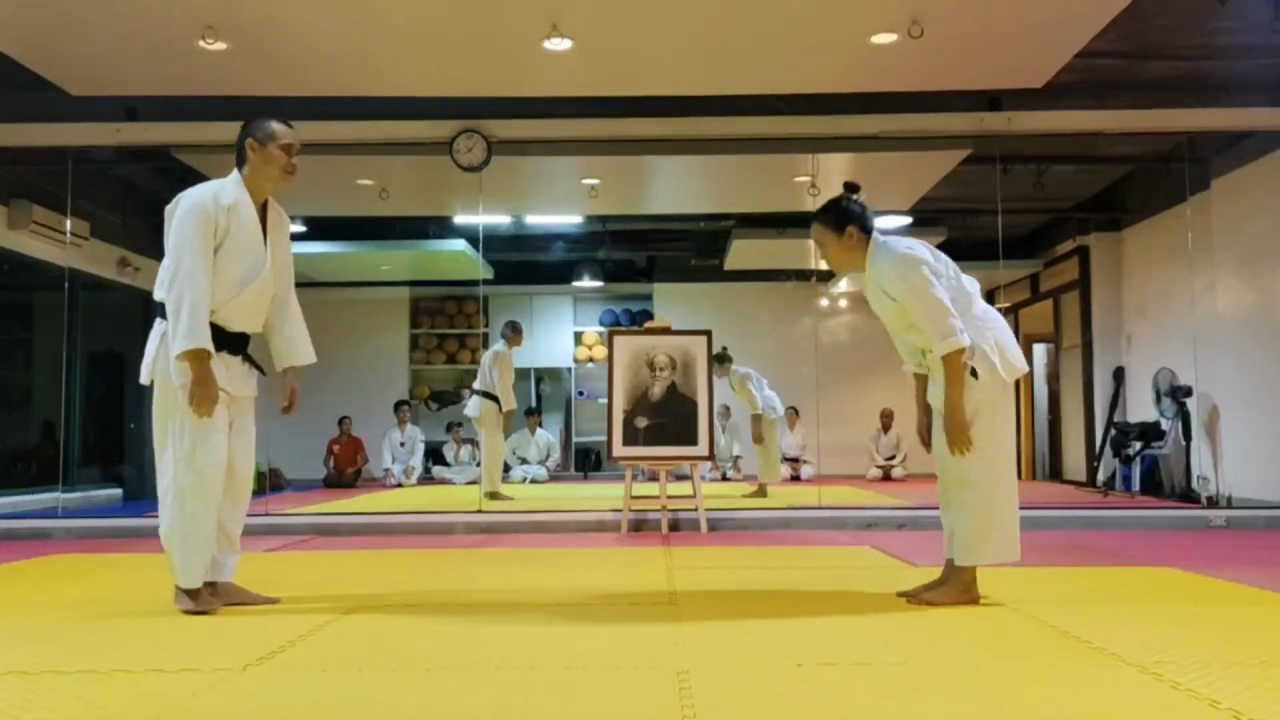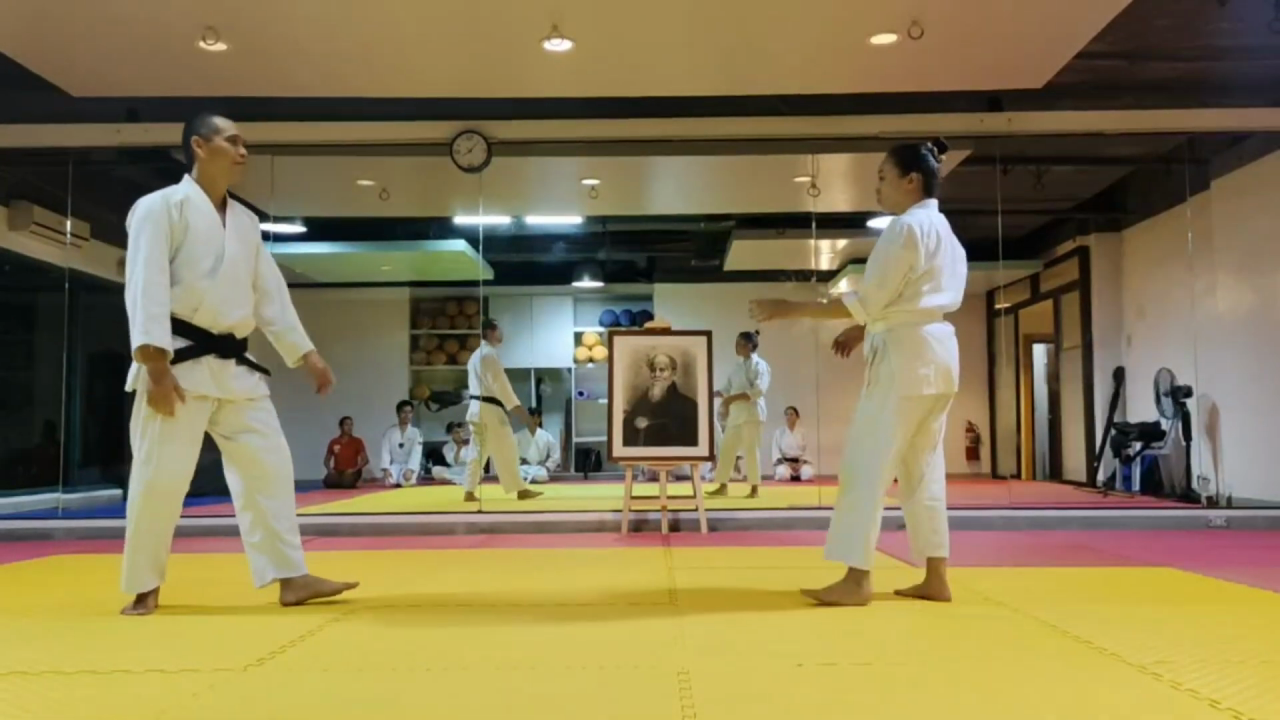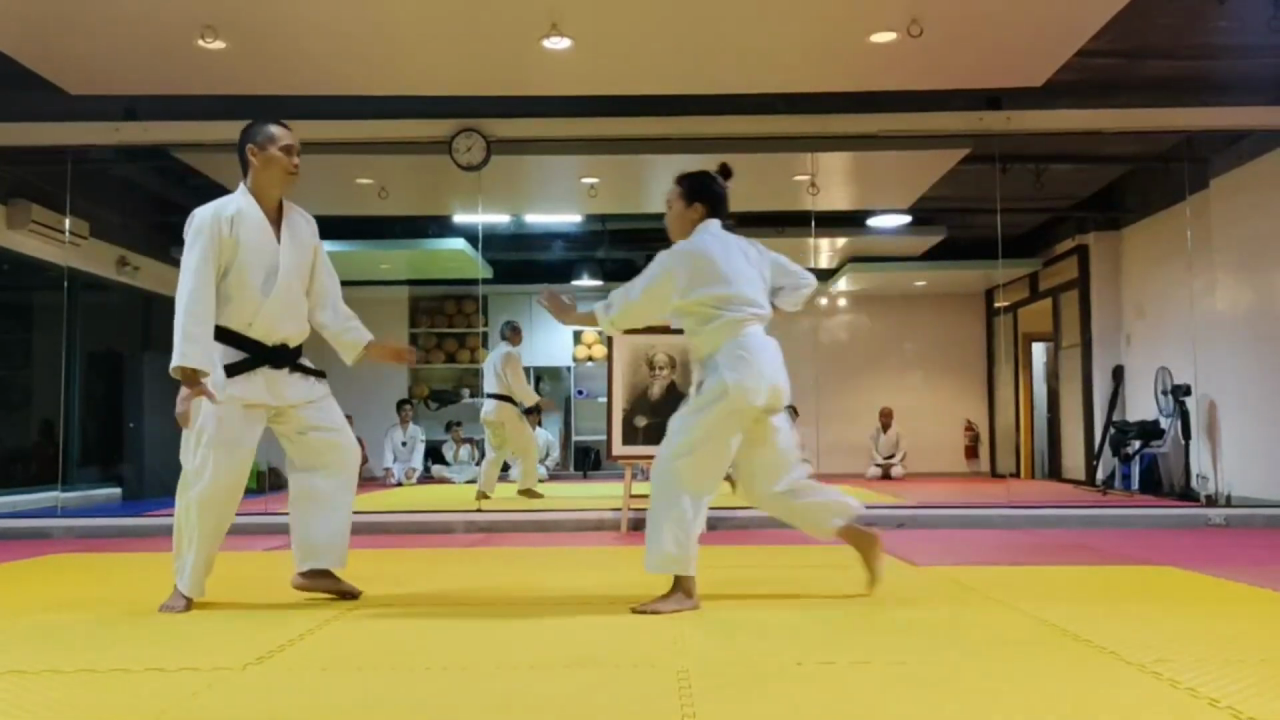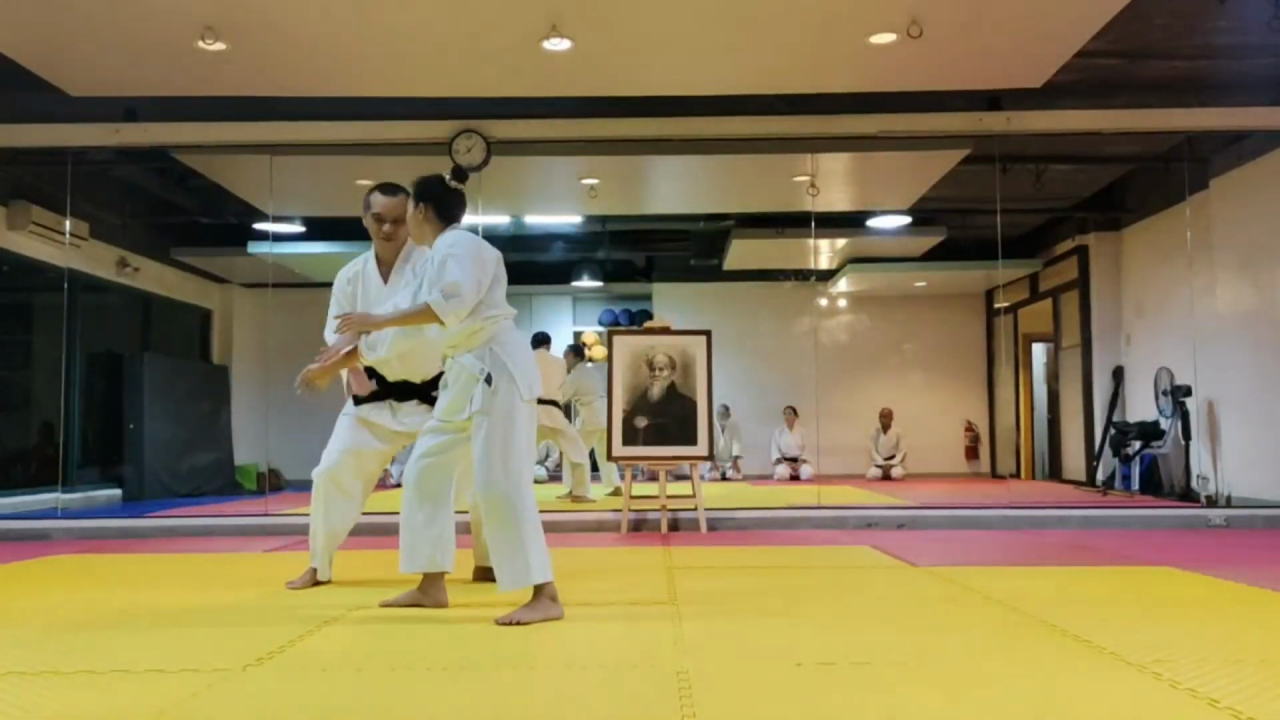
dt=1s
person 1, frame 1
left shoulder: (277, 219)
right shoulder: (202, 202)
left elbow: (282, 298)
right elbow: (187, 287)
left wrist: (290, 368)
right wrist: (199, 366)
left hip: (234, 355)
right hip: (189, 353)
left knee: (235, 471)
right knee: (196, 464)
left ankle: (218, 578)
right ankle: (188, 582)
person 1, frame 2
left shoulder: (245, 220)
right shoulder: (160, 207)
left elbow: (271, 293)
right elbow: (146, 289)
left wrist: (306, 354)
right wrist: (156, 363)
left hip: (235, 365)
right hip: (181, 361)
left knee: (268, 465)
right knee: (160, 476)
left ankle: (291, 578)
right ankle: (144, 587)
person 1, frame 3
left shoulder: (303, 225)
right shoulder: (215, 218)
left elbow: (324, 298)
right elbow: (193, 299)
left wrist: (368, 346)
right wrist: (190, 374)
left hip: (291, 369)
right hip: (234, 369)
left knee: (335, 453)
right knee: (211, 477)
left ankle: (316, 566)
right ankle: (186, 585)
person 1, frame 4
right shoulder: (351, 276)
right elbow: (337, 337)
right wrist: (352, 371)
left hip: (433, 395)
right hip: (376, 397)
right knee: (334, 473)
right ankle: (319, 566)
person 2, frame 1
left shoulder: (898, 261)
right shoulder: (874, 275)
left elbow: (948, 335)
right elbow: (915, 347)
left wrist: (953, 409)
right wrist: (925, 410)
left hip: (979, 354)
right hip: (960, 357)
left knee: (974, 468)
right knee: (954, 468)
left ankle: (964, 581)
right ankle: (955, 572)
person 2, frame 2
left shoulder: (906, 228)
right shoulder: (943, 231)
left elbow: (866, 301)
left wrist: (791, 309)
right wrist: (864, 330)
left hip: (906, 356)
right hip: (934, 353)
left knee: (866, 466)
right knee: (922, 467)
left ankle: (856, 578)
right ankle: (935, 577)
person 2, frame 3
left shoulder: (683, 256)
right shoulder: (745, 248)
left elbow: (626, 307)
right elbow: (802, 284)
left wrist: (569, 315)
left hip: (733, 369)
right hip: (760, 363)
left knee: (677, 471)
right knee: (773, 477)
left ankle: (682, 588)
right ankle: (858, 533)
person 2, frame 4
left shoulder: (460, 246)
right shoulder: (439, 259)
left elbow: (452, 305)
right elbow: (402, 330)
left wrist: (379, 320)
right wrist: (337, 361)
left hip: (497, 368)
right hip: (468, 376)
left knee: (501, 482)
right knee: (426, 470)
left ankle: (545, 596)
right ankle: (431, 586)
